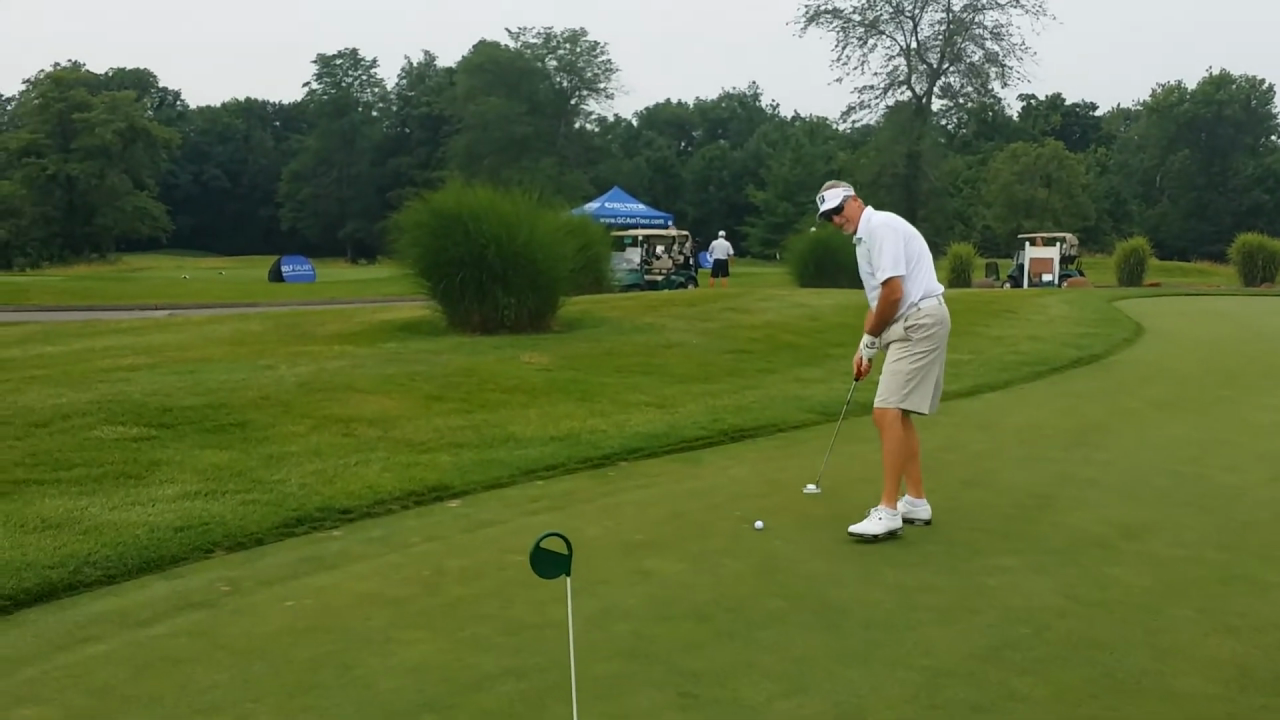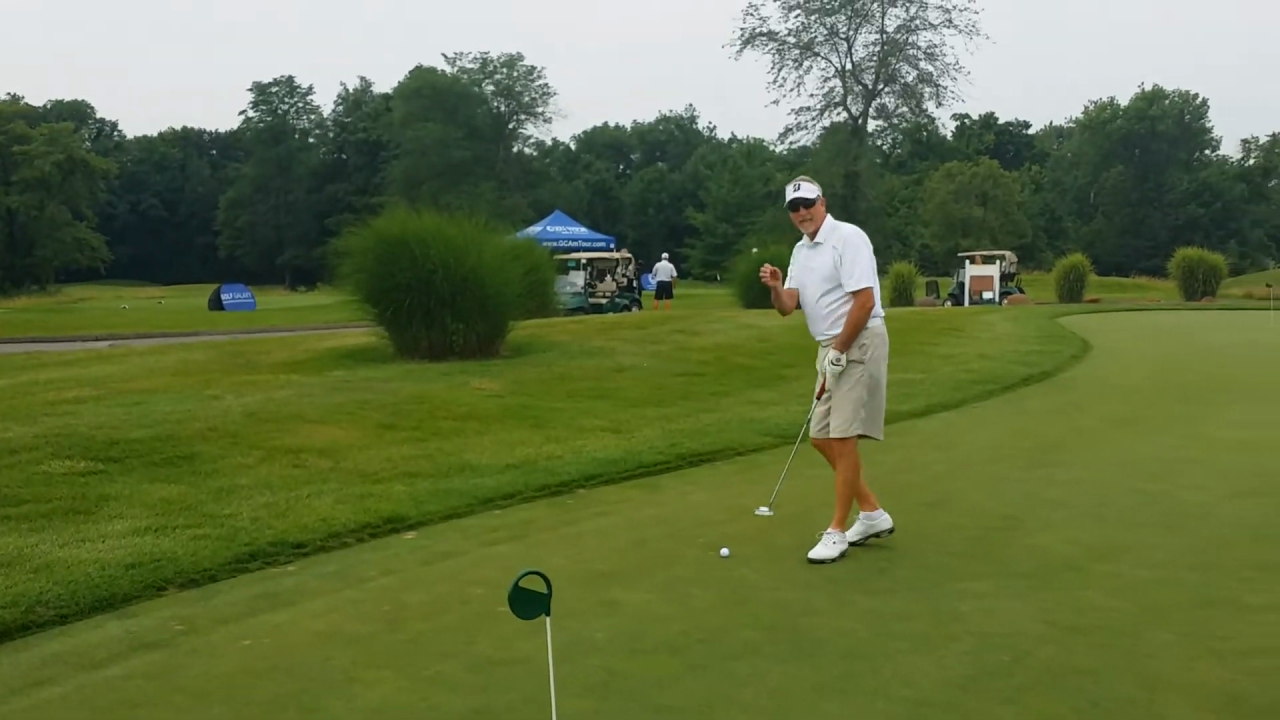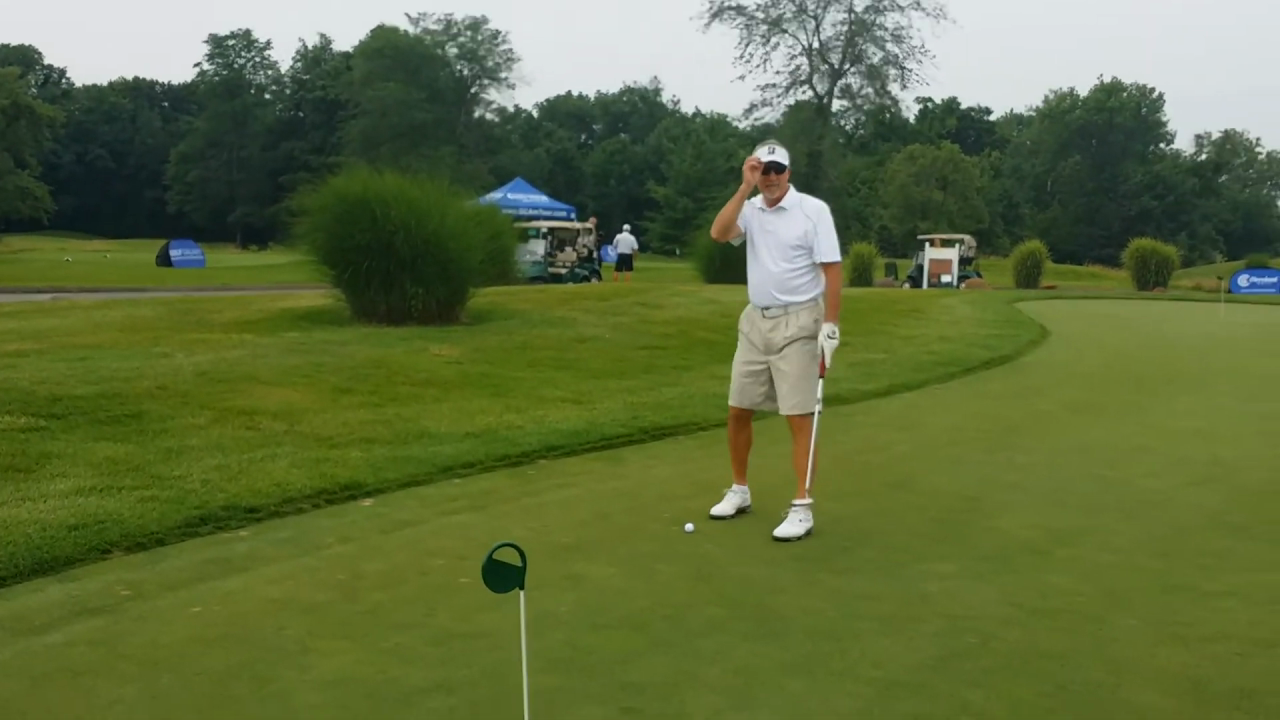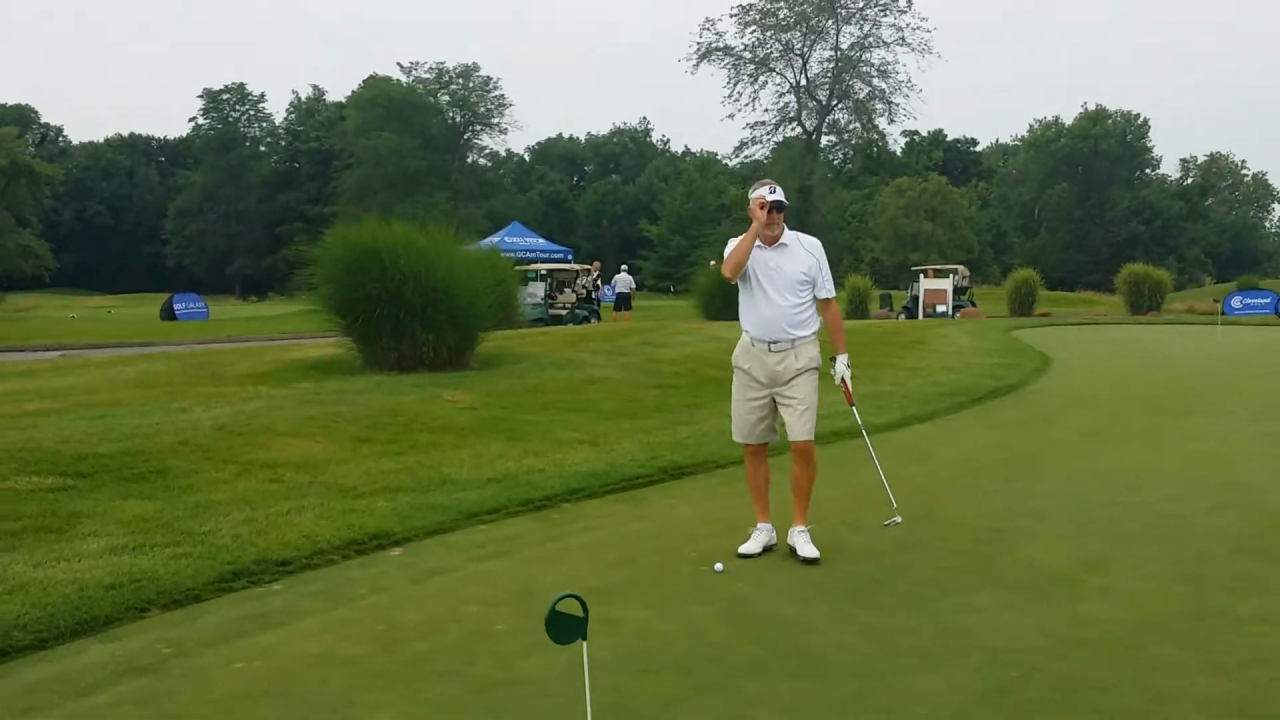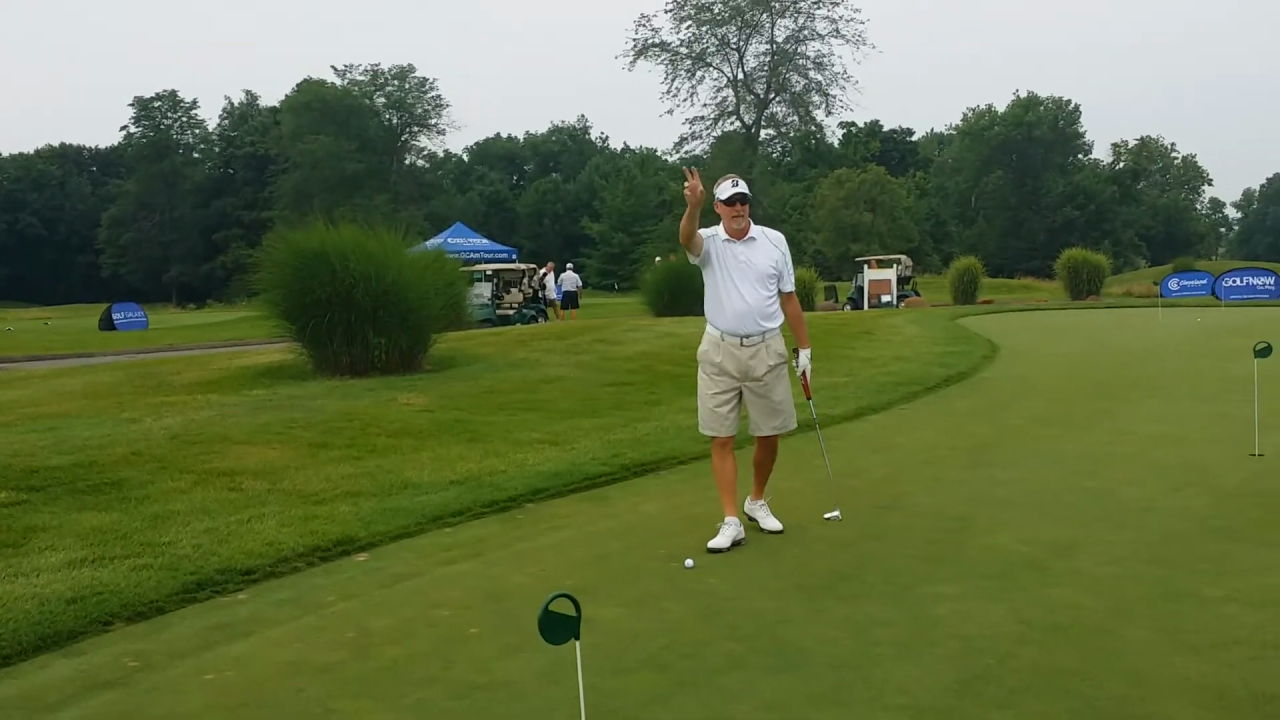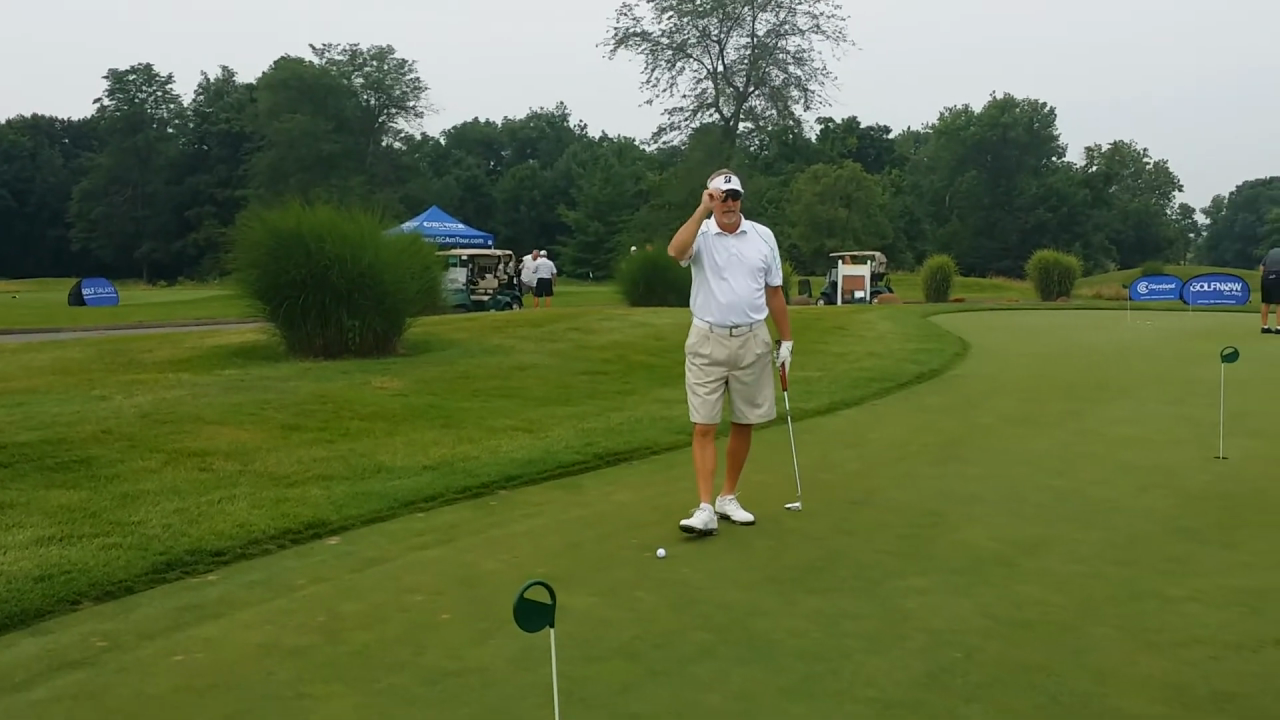
dt=0.4s
person 1, frame 1
left shoulder: (882, 227)
right shoulder: (865, 238)
left elbow: (894, 293)
right elbow: (878, 299)
left wrist: (870, 338)
right wrist: (864, 347)
left hip: (920, 323)
right hip: (909, 326)
left knee: (886, 412)
right knee: (897, 414)
left ankle: (888, 510)
right ankle: (915, 501)
person 1, frame 2
left shoulder: (849, 237)
right shoulder: (801, 250)
left elbow: (865, 301)
right elbow: (789, 304)
left wrist: (837, 351)
right wrist: (774, 287)
left hip: (858, 346)
right hip: (834, 351)
left knee: (844, 440)
right knee: (822, 439)
left ankle: (837, 532)
right ankle: (872, 514)
person 1, frame 3
left shoulder: (814, 209)
right shoulder: (749, 210)
left elbow: (832, 271)
right elbow: (718, 234)
left wrist: (831, 325)
right wrist: (745, 187)
left hip: (799, 322)
right hip: (755, 322)
left knee: (799, 416)
right knee: (738, 411)
left ankle: (802, 509)
right ankle: (739, 490)
person 1, frame 4
left shoulder: (810, 246)
right shoulder: (739, 245)
left elbow: (828, 305)
right elbow: (729, 272)
left wrist: (842, 356)
right wrist: (756, 226)
left hip: (798, 357)
right hip: (752, 357)
left knee: (803, 445)
right knee: (753, 447)
left ankle: (800, 530)
right ankle: (764, 529)
person 1, frame 5
left shoulder: (775, 241)
right shoulder: (707, 241)
left elbow: (789, 300)
right elbow: (686, 238)
left wrist: (804, 349)
right wrist: (694, 205)
left hip: (767, 350)
right hip: (719, 351)
left knee: (769, 436)
right knee: (721, 440)
left ankle: (757, 501)
right ankle: (731, 522)
person 1, frame 6
left shoulder: (763, 236)
right shoulder: (700, 235)
left elbow: (774, 293)
right elbow: (675, 252)
left wrist: (786, 341)
right wrist: (701, 210)
left hip: (752, 341)
right hip: (707, 342)
left knee: (744, 424)
right knee: (704, 427)
left ankle: (728, 498)
right ankle: (705, 509)
